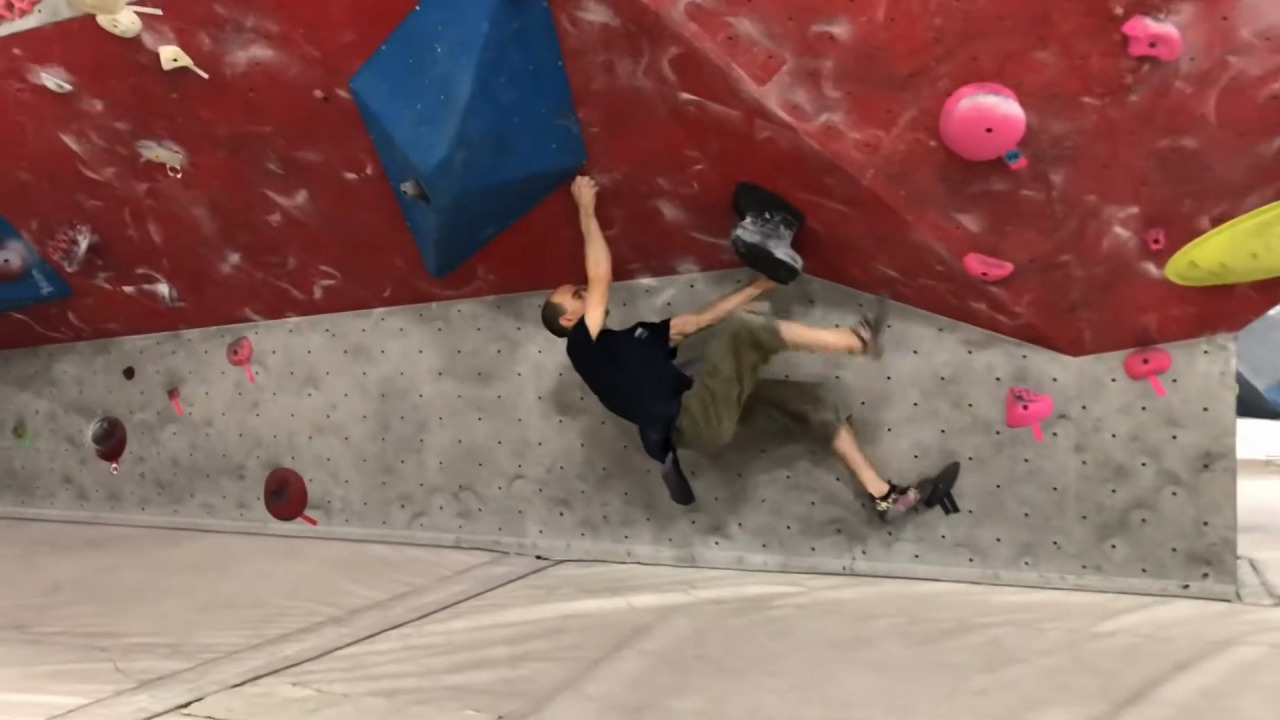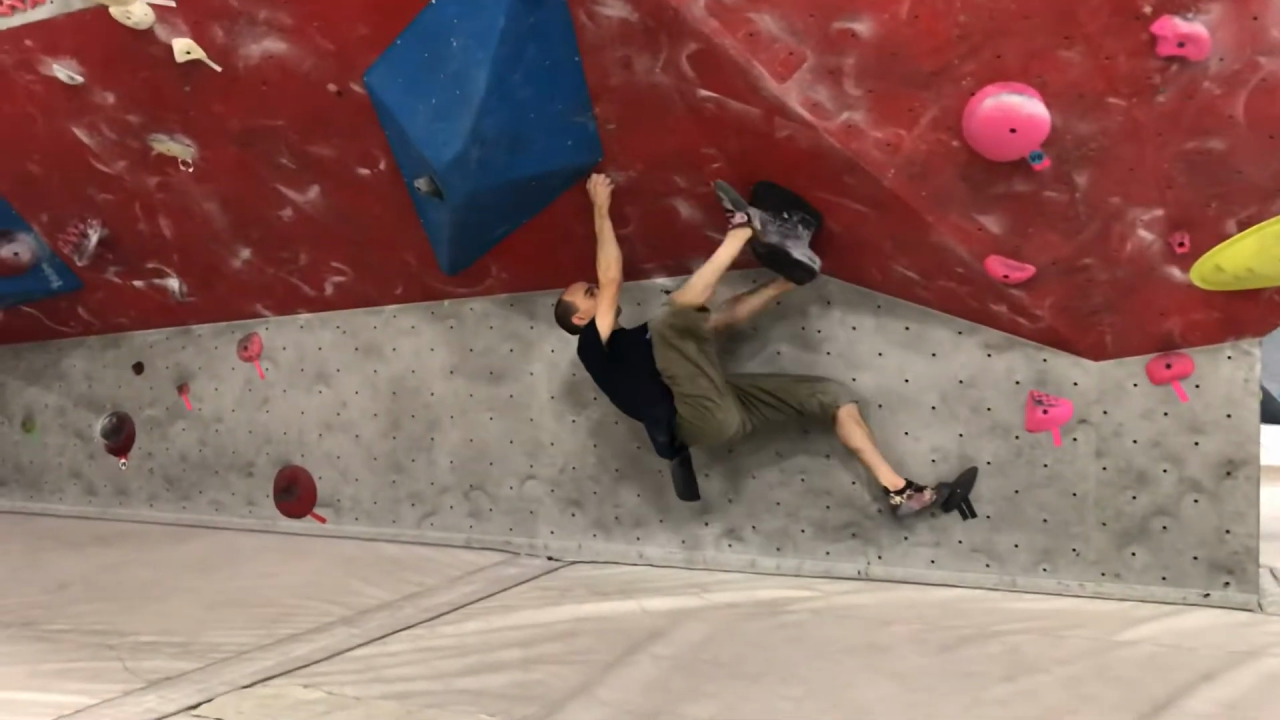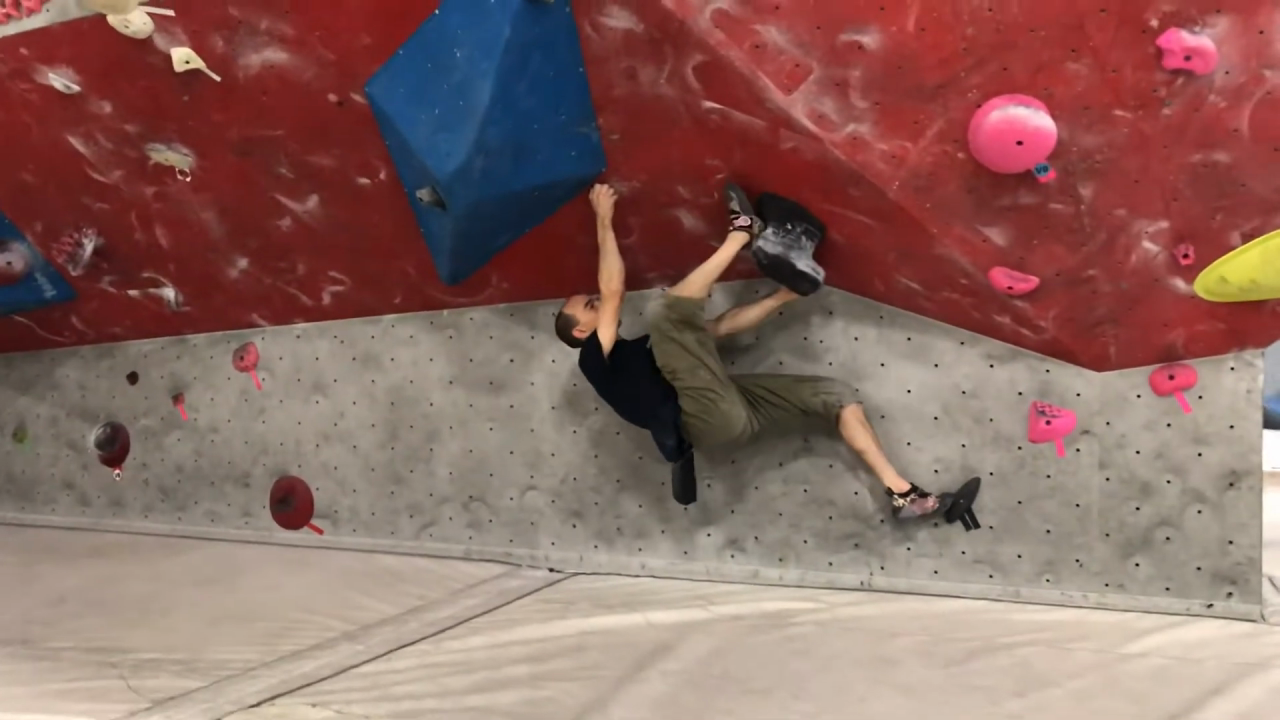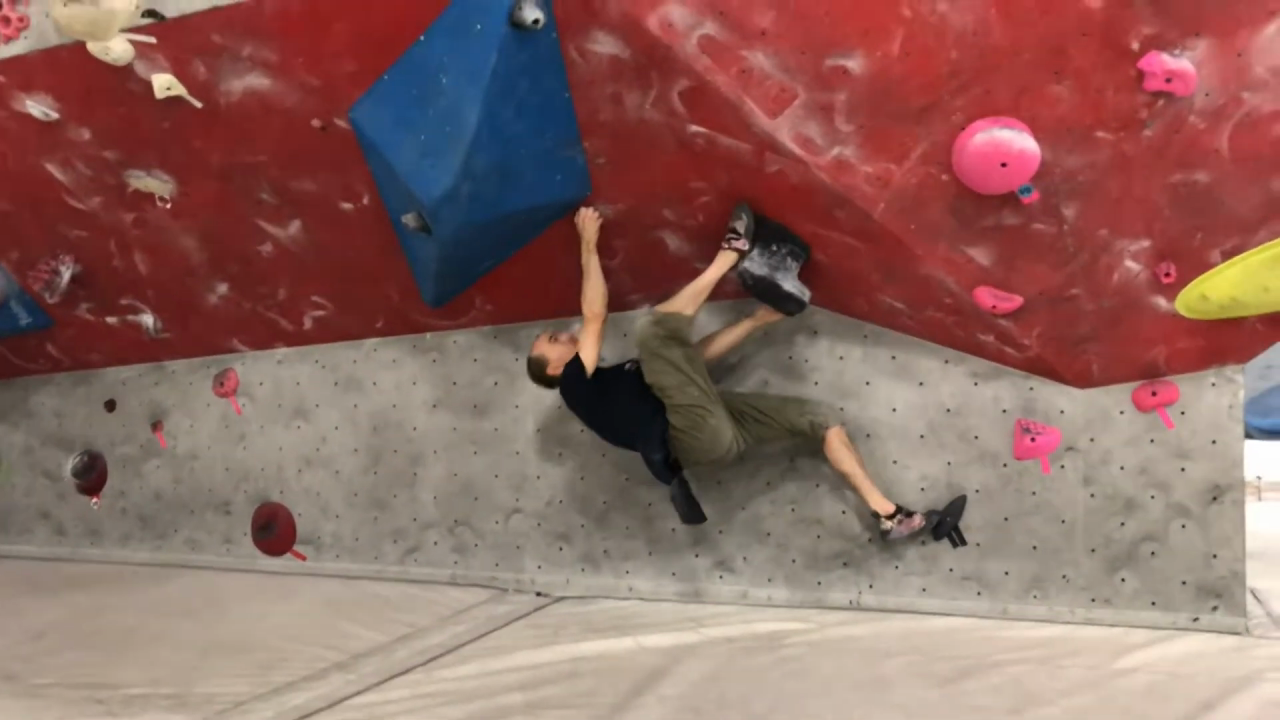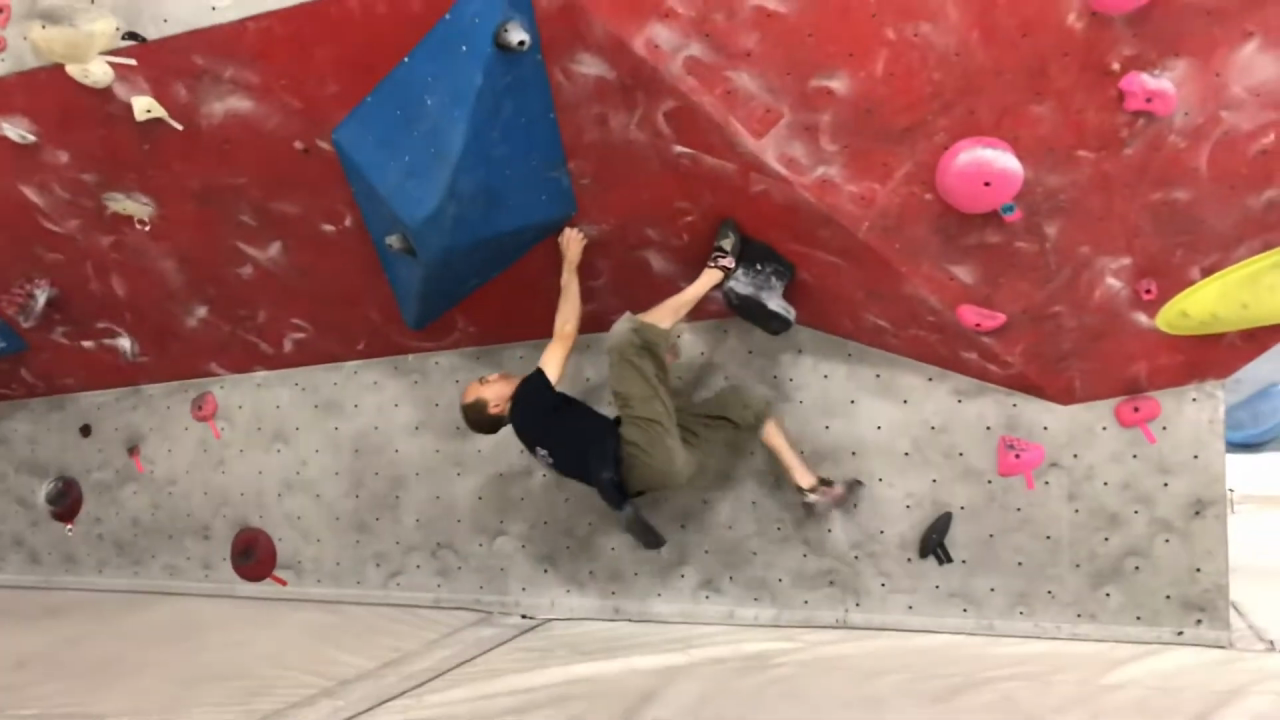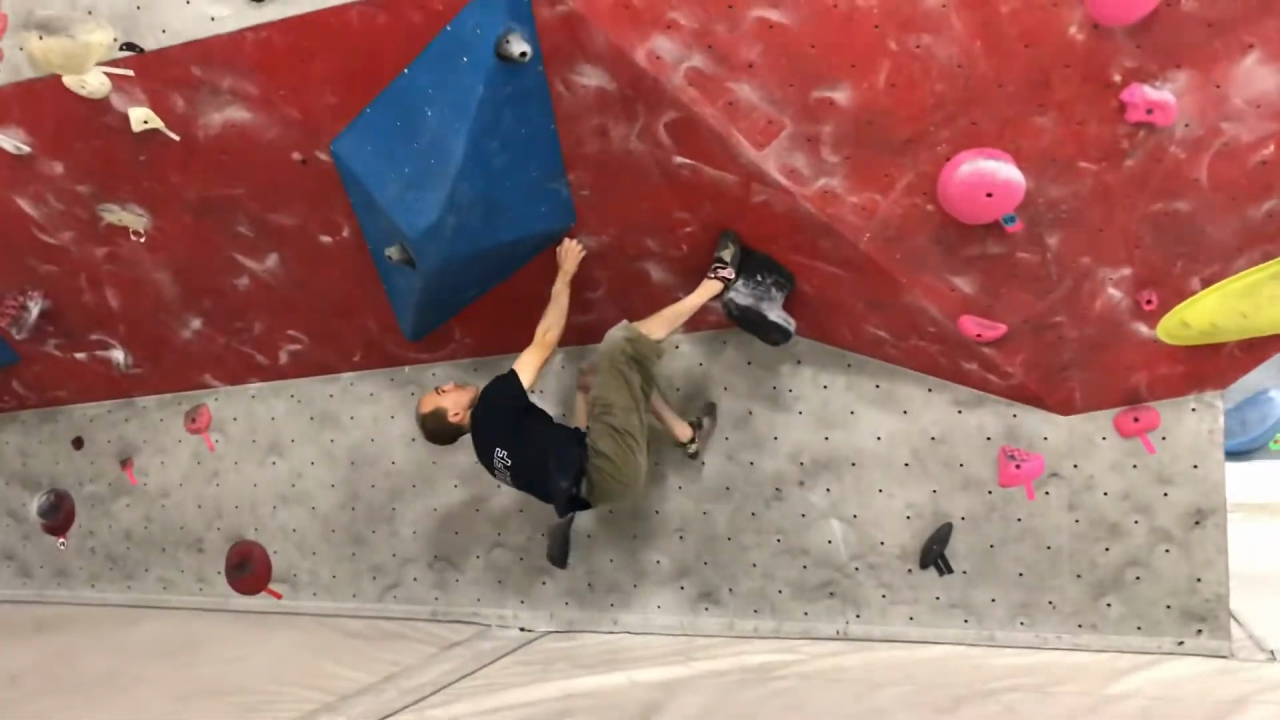
dt=0.3s
person 1, frame 1
left shoulder: (637, 335)
right shoulder: (584, 347)
left elbow: (701, 320)
right elbow: (600, 277)
left wrist: (761, 286)
right wrist: (586, 208)
left hip: (706, 415)
right hip: (697, 422)
left knee: (814, 403)
right knee: (743, 328)
left ankle: (884, 495)
right ankle: (853, 338)
person 1, frame 2
left shoulder: (646, 338)
right shoulder: (594, 349)
left elbow: (717, 317)
right elbow: (612, 279)
left wrist: (778, 286)
right wrist: (601, 210)
left hip: (729, 405)
right hip: (705, 417)
left knee: (832, 394)
right knee: (674, 315)
left ankle: (898, 490)
right ankle: (739, 231)
person 1, frame 3
left shoulder: (644, 348)
right shoulder: (596, 358)
left elbow: (719, 326)
right elbow: (613, 290)
left wrist: (782, 296)
right wrist: (604, 221)
left hip: (732, 408)
right hip: (710, 415)
left knee: (835, 393)
right knee: (671, 308)
left ankle: (902, 493)
right ankle: (739, 234)
person 1, frame 4
left shoulder: (610, 378)
right shoulder: (576, 385)
left elbow: (693, 359)
right elbow: (594, 316)
left wrist: (753, 321)
right wrist: (588, 243)
left hip: (715, 429)
right hip: (698, 434)
left knee: (818, 415)
right knee: (654, 325)
left ankle: (887, 514)
right ankle: (728, 255)
person 1, frame 5
left shoulder: (537, 422)
right shoulder: (529, 405)
right elbow: (564, 335)
left wrist: (650, 369)
right wrist: (569, 265)
left hip: (655, 457)
right hip: (650, 458)
left knee: (746, 401)
right knee: (627, 333)
left ankle: (810, 487)
right ankle: (714, 273)
person 1, frame 6
left shoulder: (491, 445)
right shoulder: (490, 414)
right elbow: (544, 341)
left wrist: (583, 393)
right wrist: (564, 275)
right hip: (607, 474)
left knee: (613, 383)
right knee: (621, 342)
left ankle: (686, 435)
right ankle: (714, 282)
